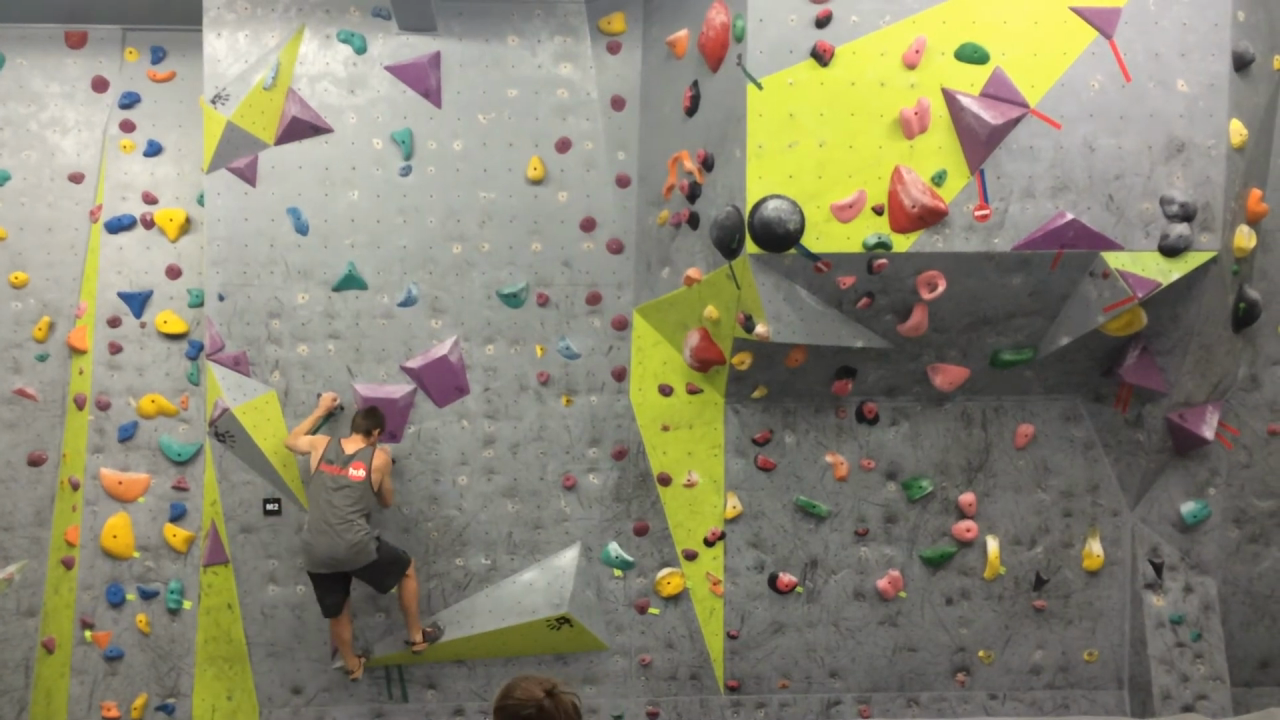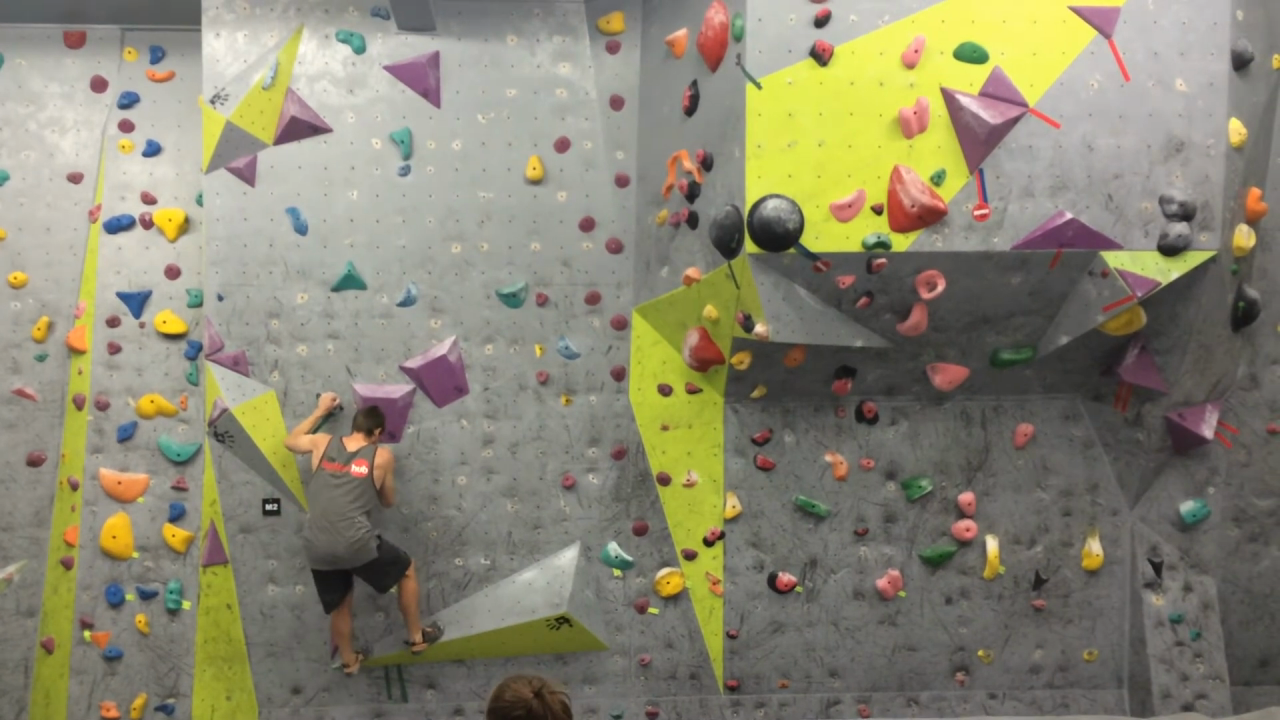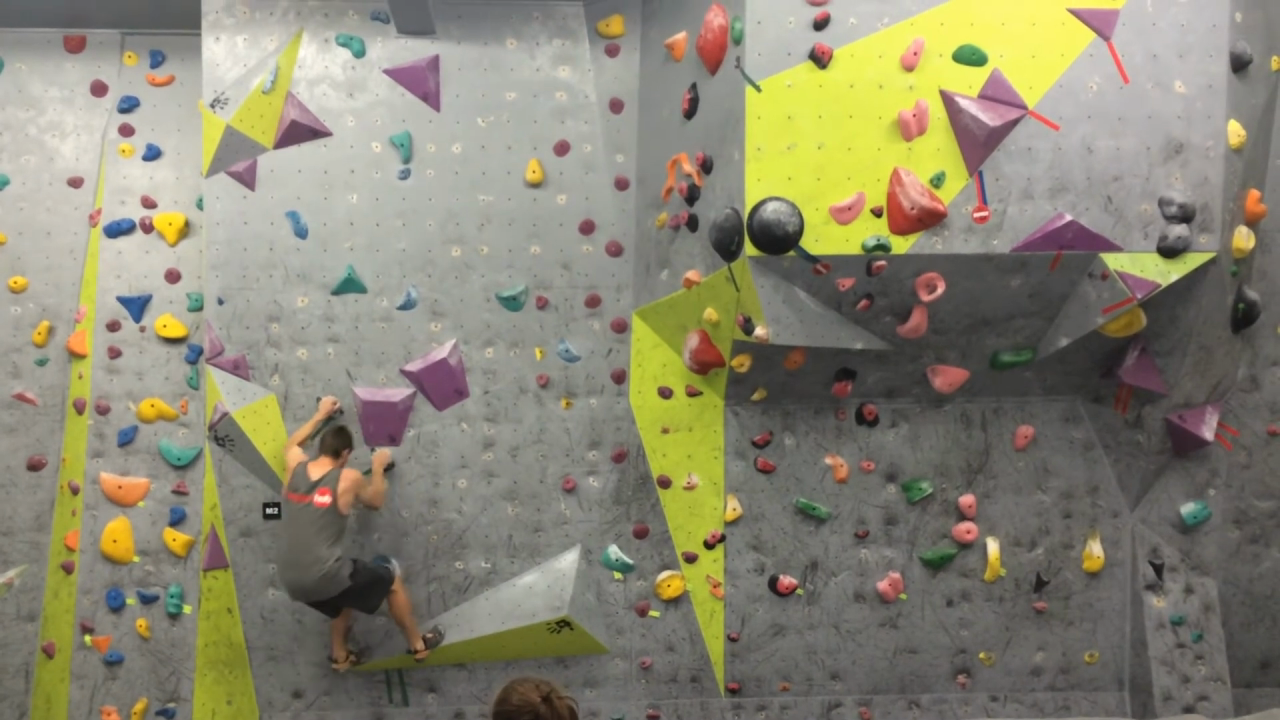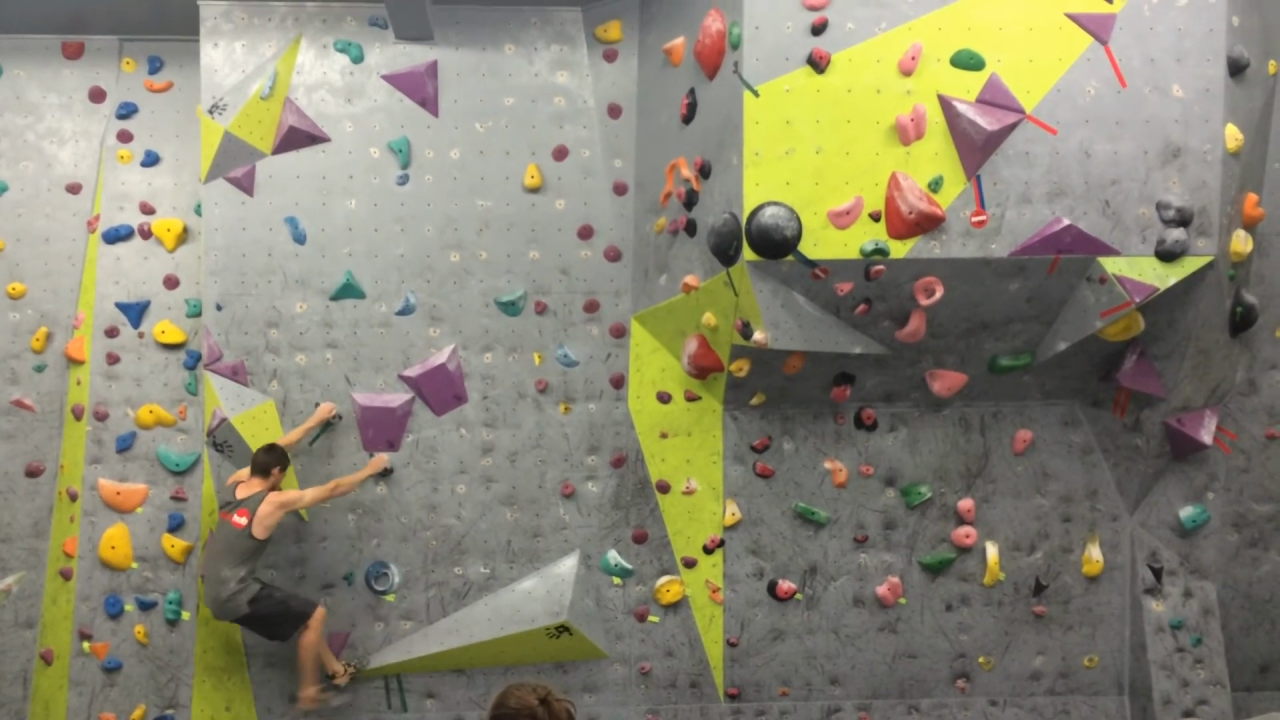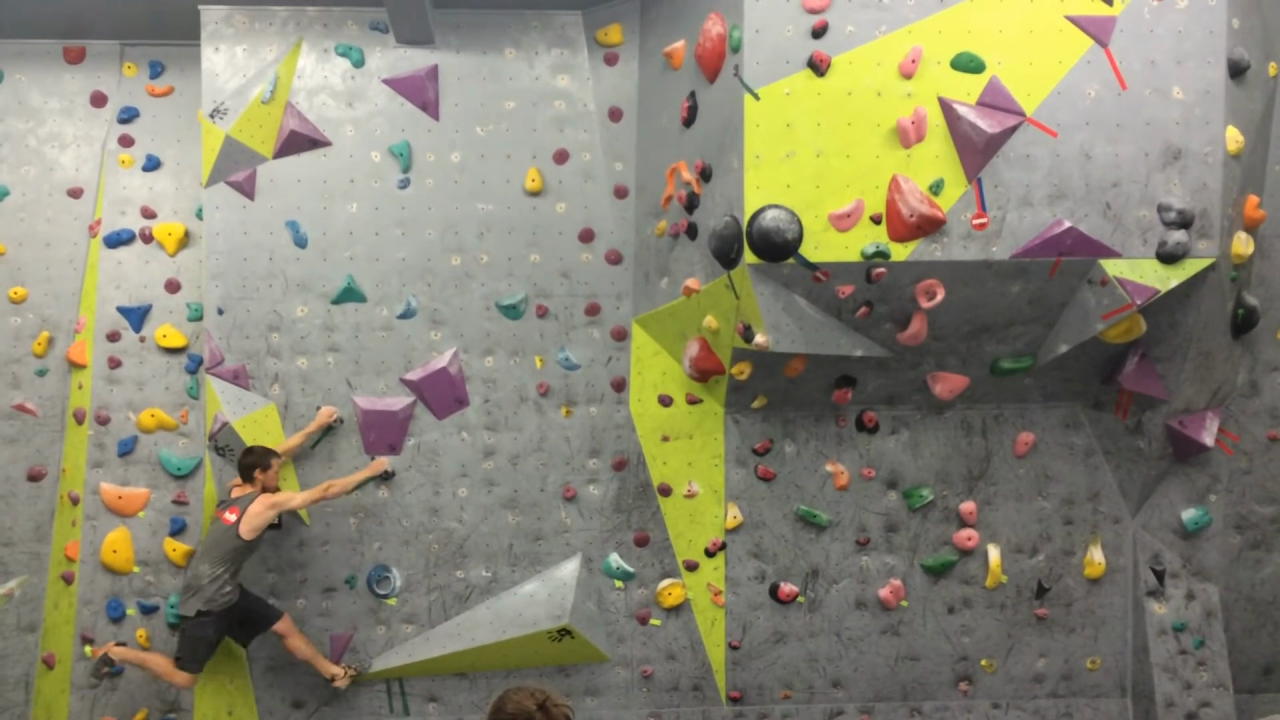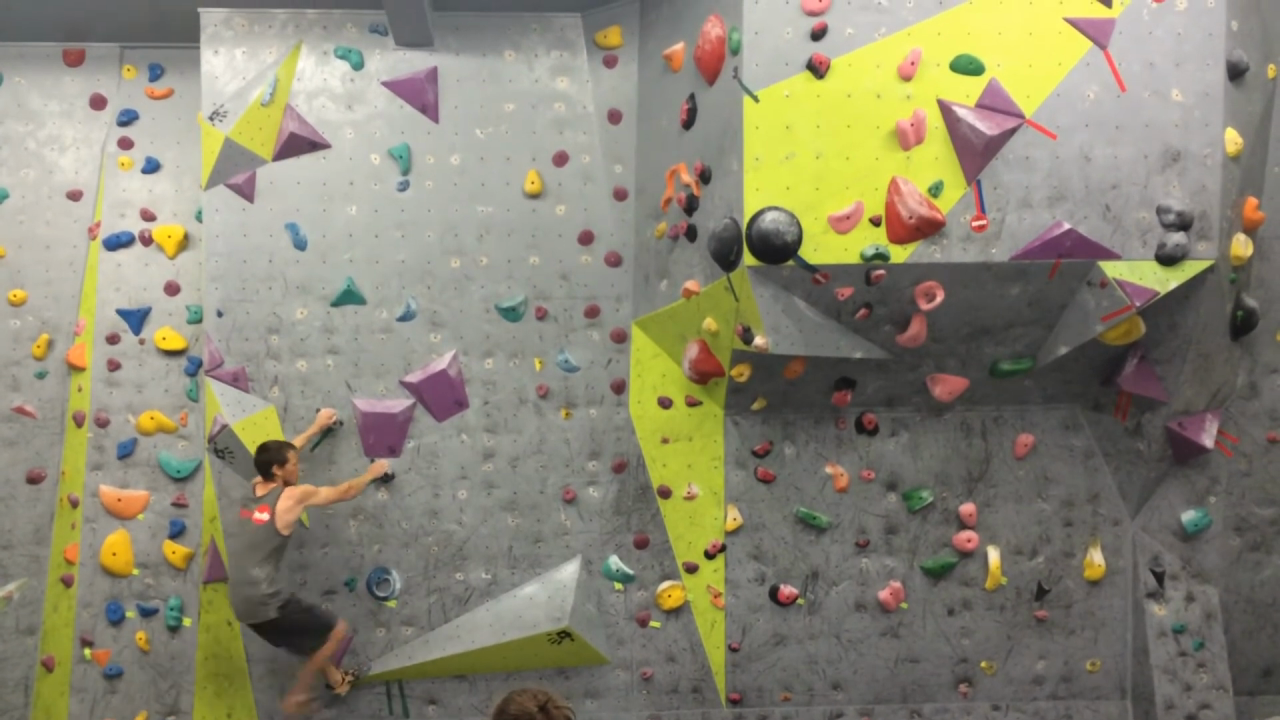
dt=0.4s
person 1, frame 1
left shoulder: (321, 445)
right shoulder: (379, 458)
left elbow: (291, 440)
right elbow: (386, 501)
left wrist: (321, 411)
left hip: (316, 552)
right hip: (355, 547)
left knee: (337, 612)
right knee: (407, 570)
left ankle: (352, 665)
right ankle: (416, 636)
person 1, frame 2
left shoulder: (323, 443)
right shoulder: (382, 456)
left elbow: (291, 440)
right elbow: (388, 501)
left wrist: (320, 411)
left hip: (316, 549)
right hip: (356, 545)
left knee: (339, 606)
right knee: (406, 571)
left ankle: (349, 660)
right ankle: (416, 636)
person 1, frame 3
left shoulder: (295, 466)
right shoulder: (349, 479)
left elbow: (292, 443)
right elbow: (376, 502)
left wrist: (320, 416)
right wrist: (379, 468)
left hip: (292, 581)
right hip: (325, 576)
left knee: (348, 596)
right knee: (392, 583)
left ankle: (339, 656)
right ankle: (418, 645)
person 1, frame 4
left shoulder: (238, 481)
right shoulder: (276, 502)
left elbow: (274, 451)
right elbow: (331, 490)
left wrist: (313, 422)
right wrist: (370, 469)
left hip: (222, 589)
right hip: (235, 596)
left knee: (300, 612)
right knee: (315, 615)
left ankle: (336, 669)
right ankle: (309, 691)
person 1, frame 5
left shoulder: (237, 488)
right shoulder: (267, 503)
left elbow: (278, 453)
right elbow: (325, 491)
left wrist: (314, 427)
right wrist: (369, 471)
left hip: (226, 592)
right hip: (206, 599)
left knee: (284, 627)
right knee: (183, 677)
left ankle: (335, 672)
right ankle: (115, 653)
person 1, frame 6
left shoulder: (256, 485)
right shoulder: (294, 495)
left elbow: (278, 455)
right elbow: (343, 493)
left wrist: (317, 427)
right wrist: (372, 473)
left hip: (244, 597)
right hip: (262, 600)
left knee: (312, 628)
right knee: (336, 632)
left ankle: (335, 680)
right ankle: (297, 696)
